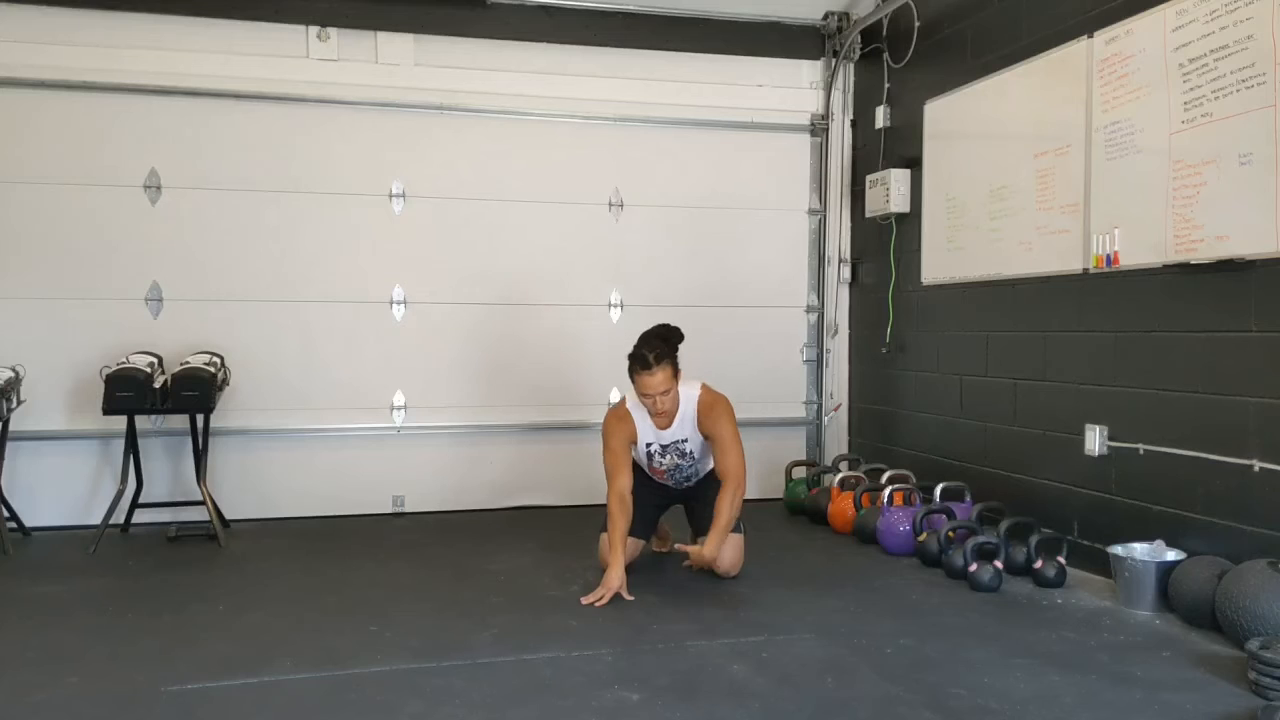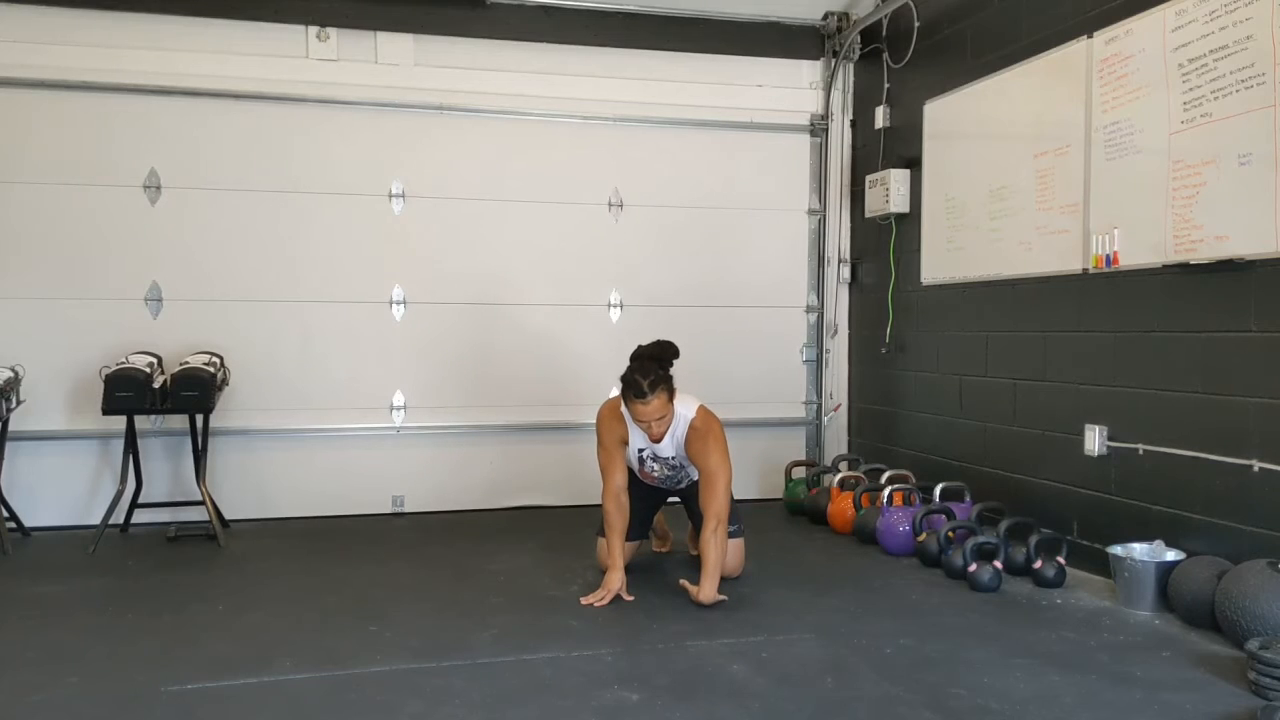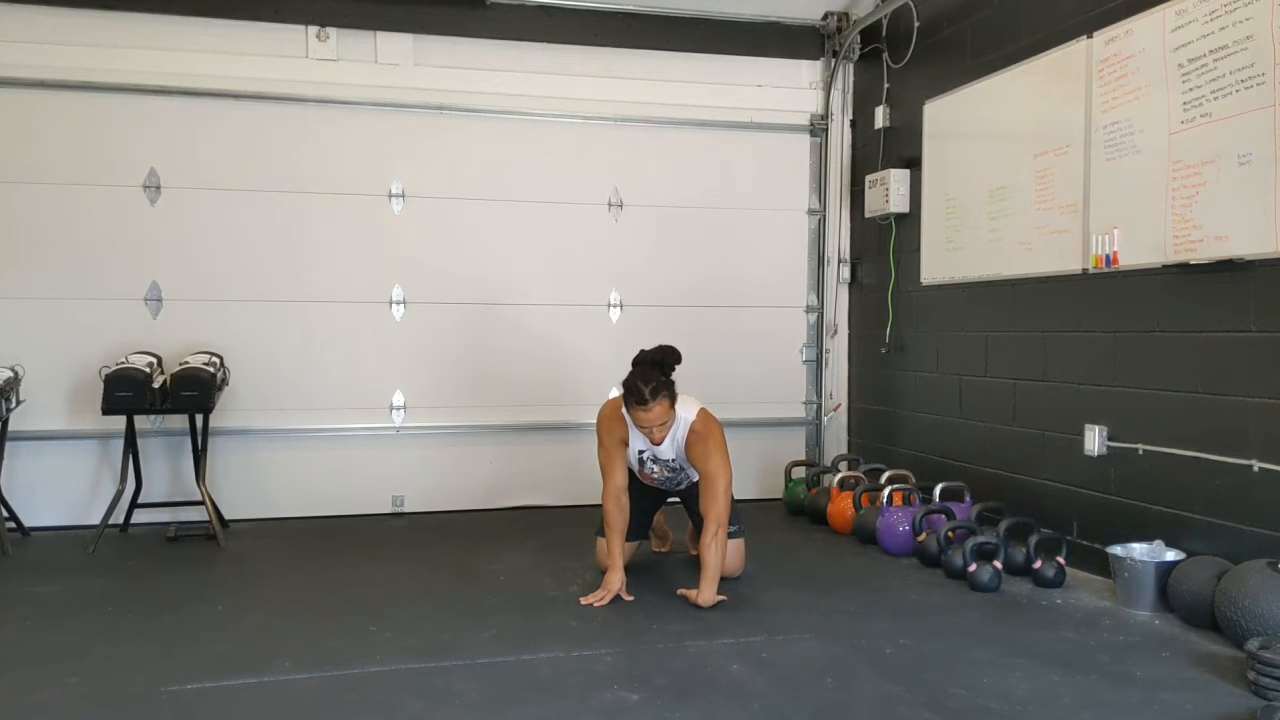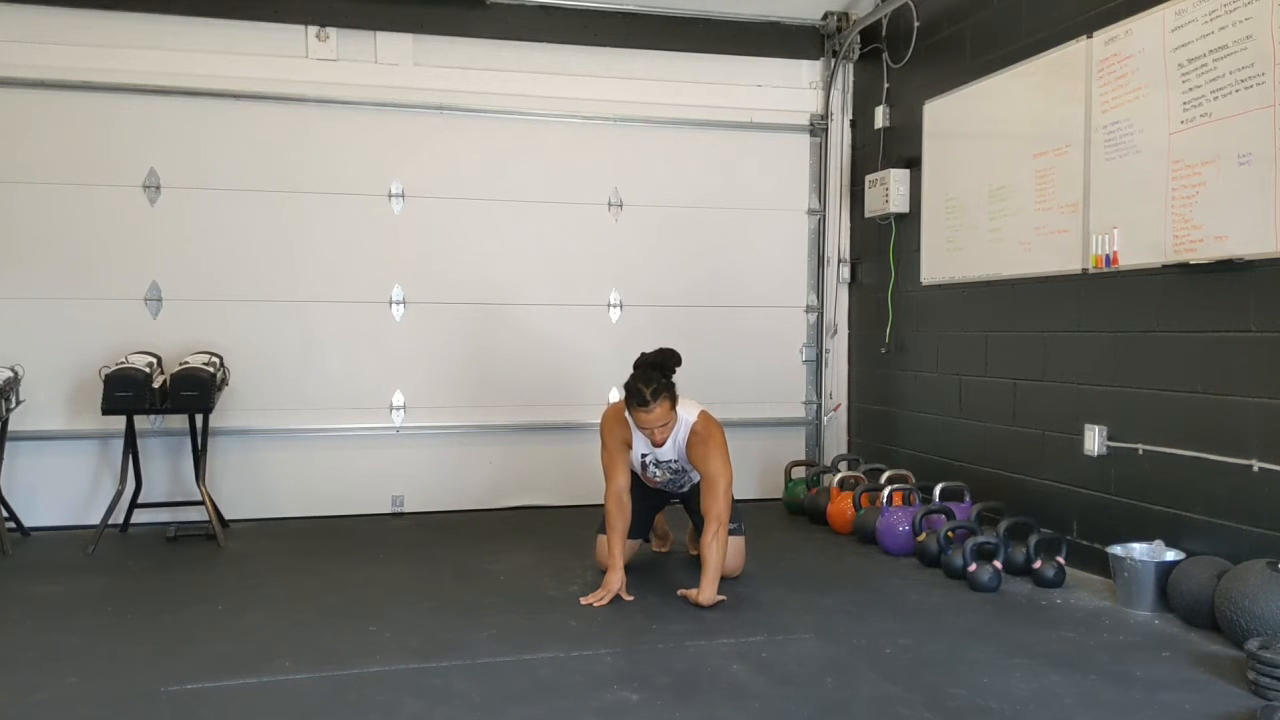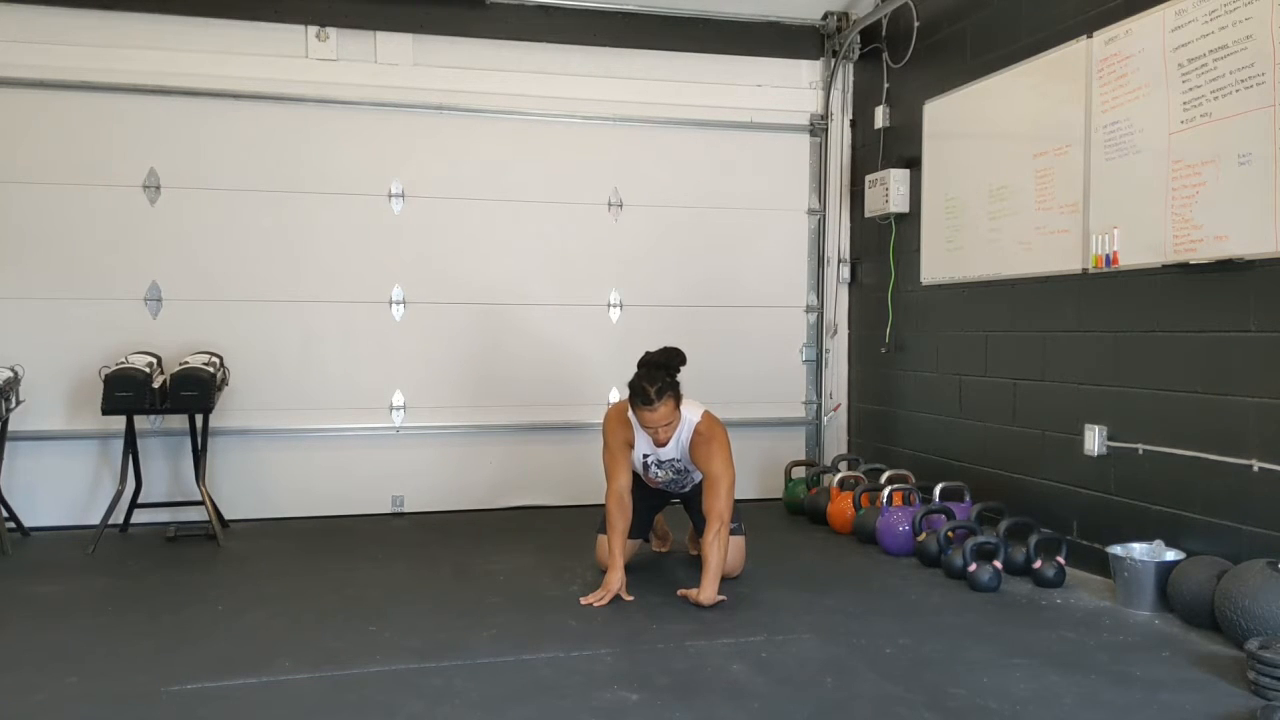
dt=1s
person 1, frame 1
left shoulder: (711, 406)
right shoulder: (620, 419)
left elbow: (733, 481)
right elbow: (619, 492)
left wrist: (710, 547)
right wrist: (617, 565)
left hip: (703, 479)
right hip: (649, 479)
left knee: (727, 565)
right knee: (609, 558)
left ankle: (698, 534)
right ankle: (656, 529)
person 1, frame 2
left shoulder: (702, 427)
right shoulder: (611, 418)
left elbow: (716, 515)
right elbow: (615, 491)
left wrist: (707, 587)
right wrist: (615, 569)
left hip: (695, 479)
right hip: (643, 479)
left knee: (730, 567)
right knee: (606, 560)
left ankle: (697, 536)
right ankle: (656, 526)
person 1, frame 3
left shoulder: (702, 429)
right shoulder: (611, 418)
left elbow: (717, 517)
right elbow: (615, 491)
left wrist: (707, 590)
right wrist: (615, 569)
left hip: (695, 479)
right hip: (643, 478)
left knee: (730, 567)
right knee: (606, 560)
left ankle: (696, 535)
right ankle: (656, 525)
person 1, frame 4
left shoulder: (704, 431)
right shoulder: (615, 421)
left elbow: (718, 517)
right elbow: (617, 492)
left wrist: (706, 590)
right wrist: (615, 569)
left hip: (697, 482)
right hip: (645, 481)
left knee: (730, 566)
right knee: (605, 559)
left ankle: (697, 535)
right ankle: (656, 527)
person 1, frame 5
left shoulder: (707, 431)
right shoulder: (618, 421)
left elbow: (719, 516)
right elbow: (619, 491)
left wrist: (707, 590)
right wrist: (615, 569)
left hip: (698, 482)
right hip: (646, 482)
left knee: (730, 566)
right knee: (606, 559)
left ankle: (697, 536)
right ankle: (656, 527)
